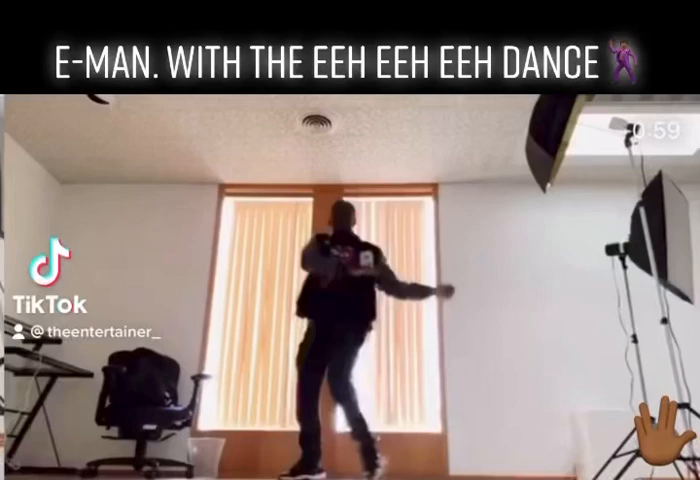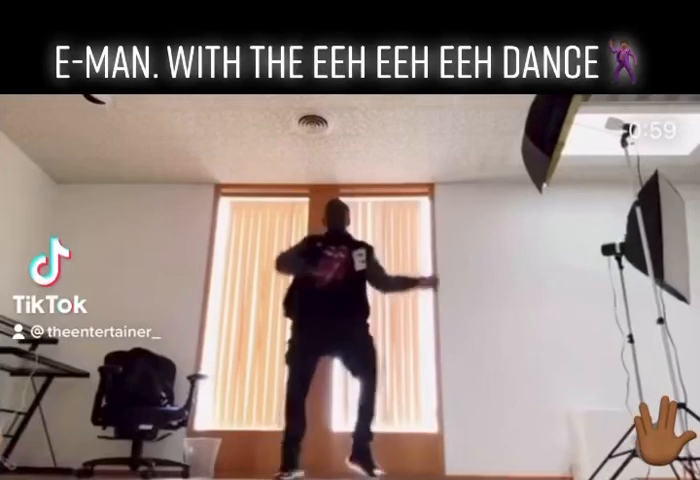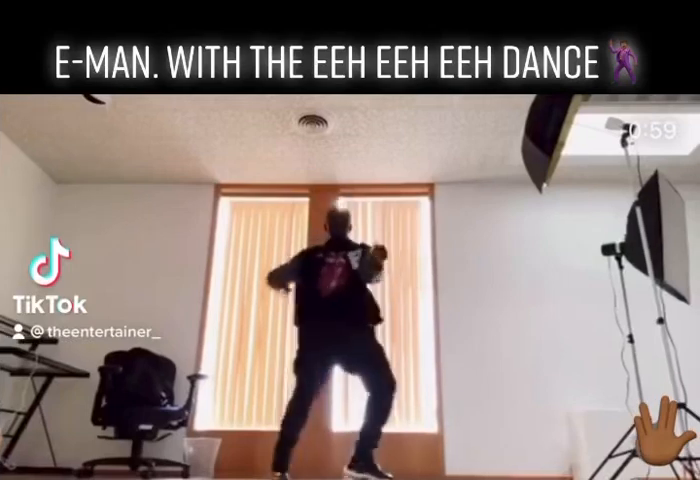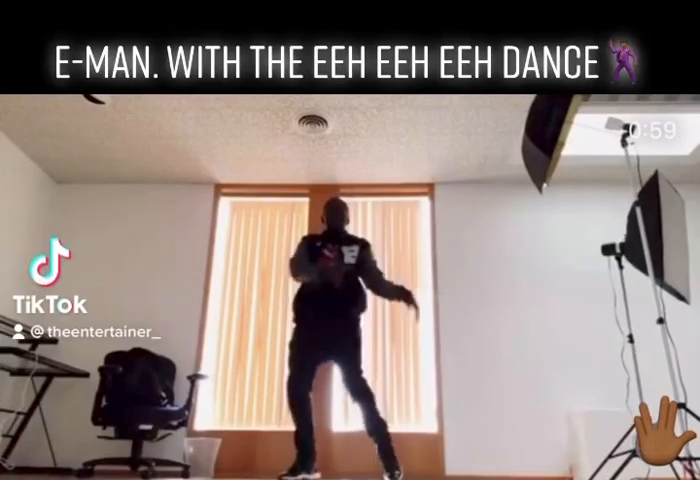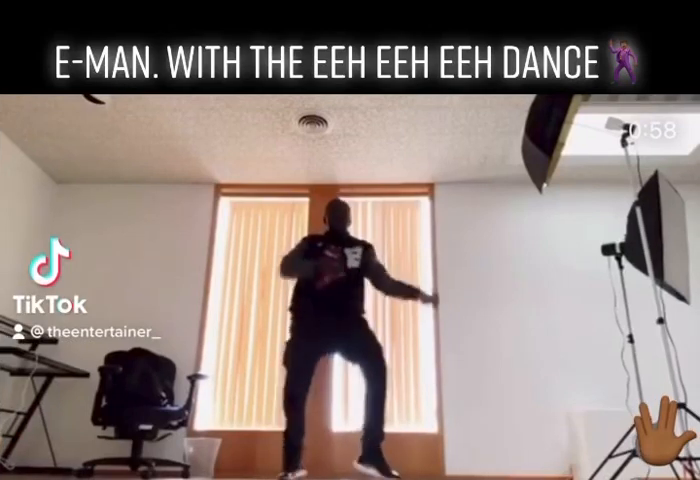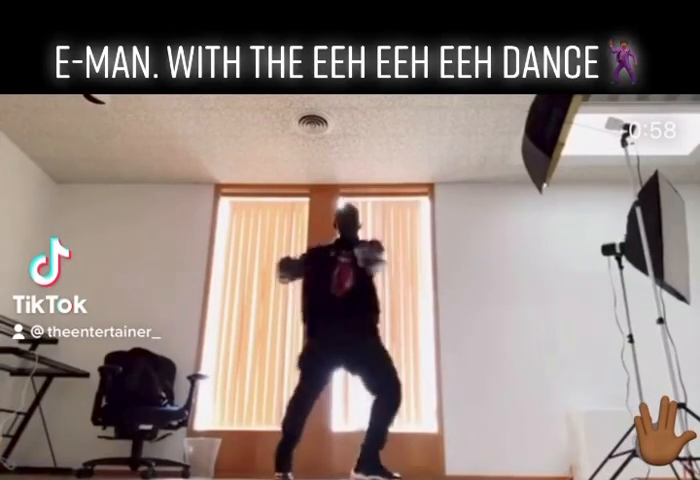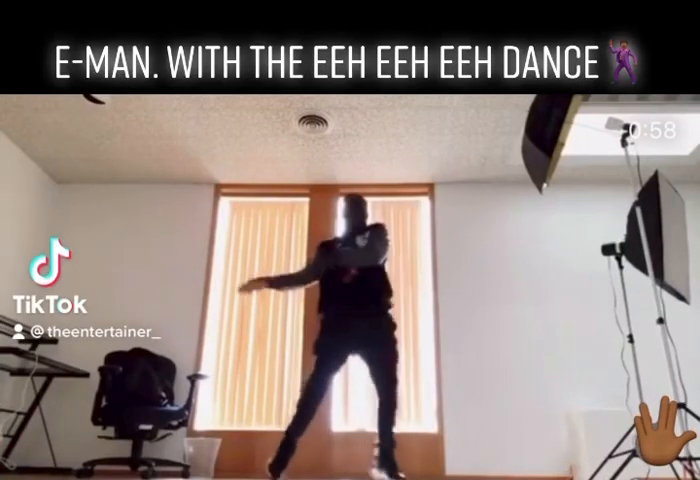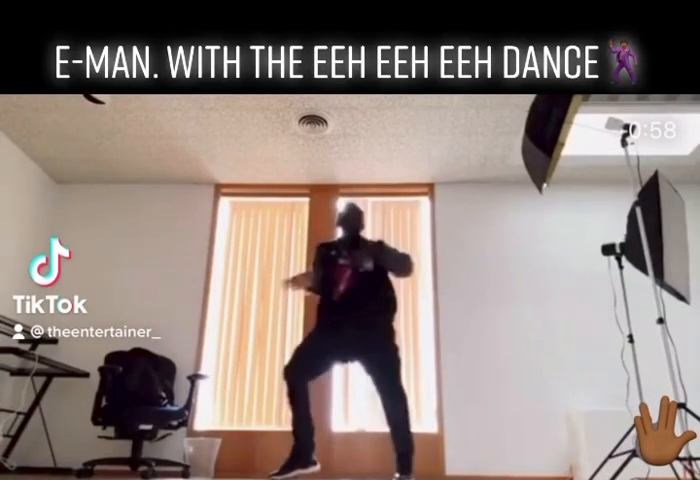
dt=0.2s
person 1, frame 1
left shoulder: (371, 253)
right shoulder: (320, 244)
left elbow: (396, 288)
right elbow: (308, 262)
left wrist: (433, 290)
right wrist: (348, 268)
left hip: (350, 326)
right hip: (320, 326)
left knee: (338, 380)
right knee: (307, 387)
left ankle: (369, 450)
person 1, frame 2
left shoulder: (362, 249)
right shoulder: (310, 245)
left elbow: (383, 282)
right elbow: (283, 262)
left wrist: (418, 282)
right wrist: (308, 269)
left hip: (349, 324)
right hip: (313, 324)
left knee: (368, 376)
right knee: (298, 384)
left ankle: (361, 450)
person 1, frame 3
left shoulder: (362, 252)
right shoulder: (310, 256)
left elbow: (371, 276)
right elbow: (277, 276)
left wrist: (377, 261)
right wrist: (281, 281)
left hip: (357, 331)
right hip: (318, 332)
left knee: (384, 386)
right knee: (306, 391)
left ankle: (362, 458)
person 1, frame 4
left shoulder: (360, 247)
right shoulder: (309, 244)
left elbow: (377, 283)
right elbow: (297, 270)
left wrist: (403, 295)
right wrist: (325, 272)
left hip: (343, 322)
right hip: (310, 324)
left knee: (354, 382)
right knee: (297, 386)
left ankle: (386, 451)
person 1, frame 5
left shoulder: (361, 248)
right shoulder: (310, 244)
left elbow: (384, 282)
right elbow: (287, 268)
left wrist: (416, 293)
right wrist: (317, 268)
left hip: (348, 321)
right hip: (312, 323)
left knee: (376, 369)
right knee: (295, 386)
left ankle: (371, 452)
person 1, frame 6
left shoulder: (368, 247)
right shoulder: (318, 255)
left elbow: (375, 261)
right elbow: (288, 272)
left wrist: (370, 256)
right wrist: (288, 266)
left hip: (362, 333)
right hip: (327, 333)
left knee: (389, 389)
right knee: (309, 389)
right ankle: (284, 455)
person 1, frame 7
left shoulder: (376, 233)
right shoulder: (328, 246)
left elbow: (373, 255)
right elbow: (306, 276)
left wrist: (334, 257)
right wrist: (269, 282)
left hip: (373, 319)
right hip: (338, 319)
left knee: (387, 383)
right knee: (320, 380)
right ankle: (287, 447)
person 1, frame 8
left shoulder: (375, 250)
right shoulder: (326, 251)
left elbow: (405, 268)
right elbow: (318, 283)
left wrist: (380, 253)
right wrist: (306, 281)
left hip: (371, 329)
right hip: (332, 329)
left knee: (391, 390)
right knee: (294, 374)
right ankle: (303, 453)
